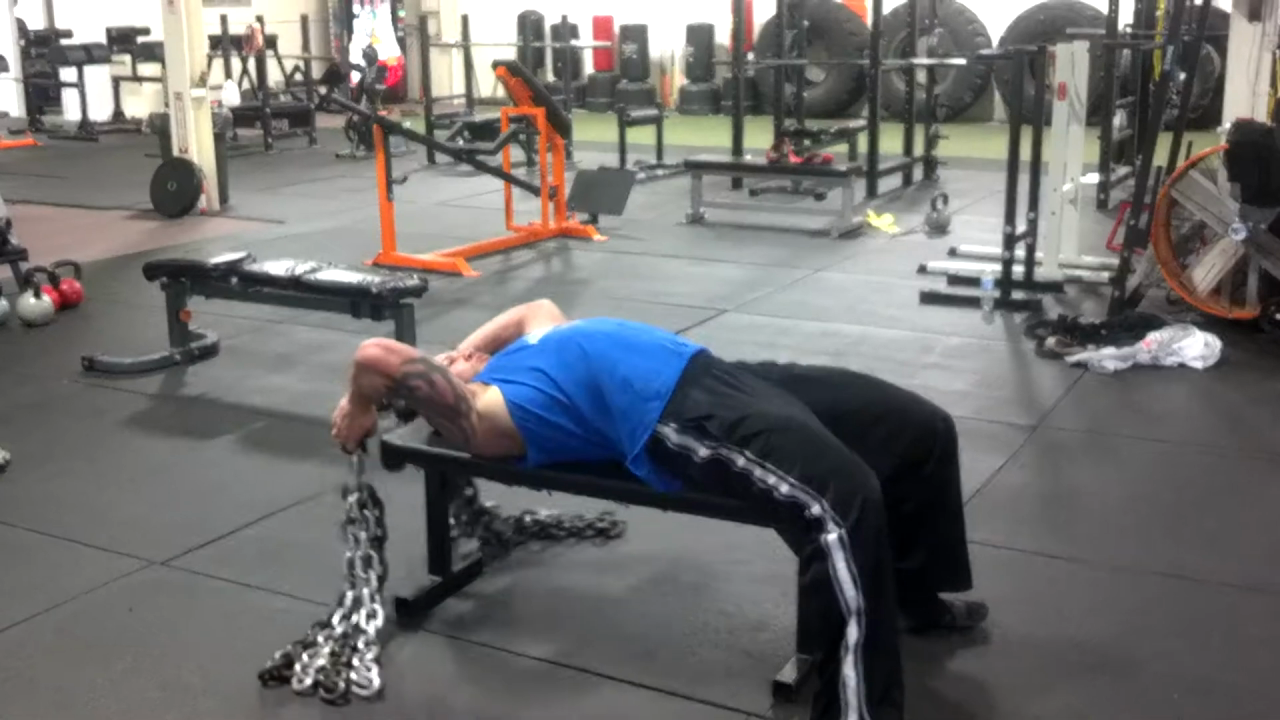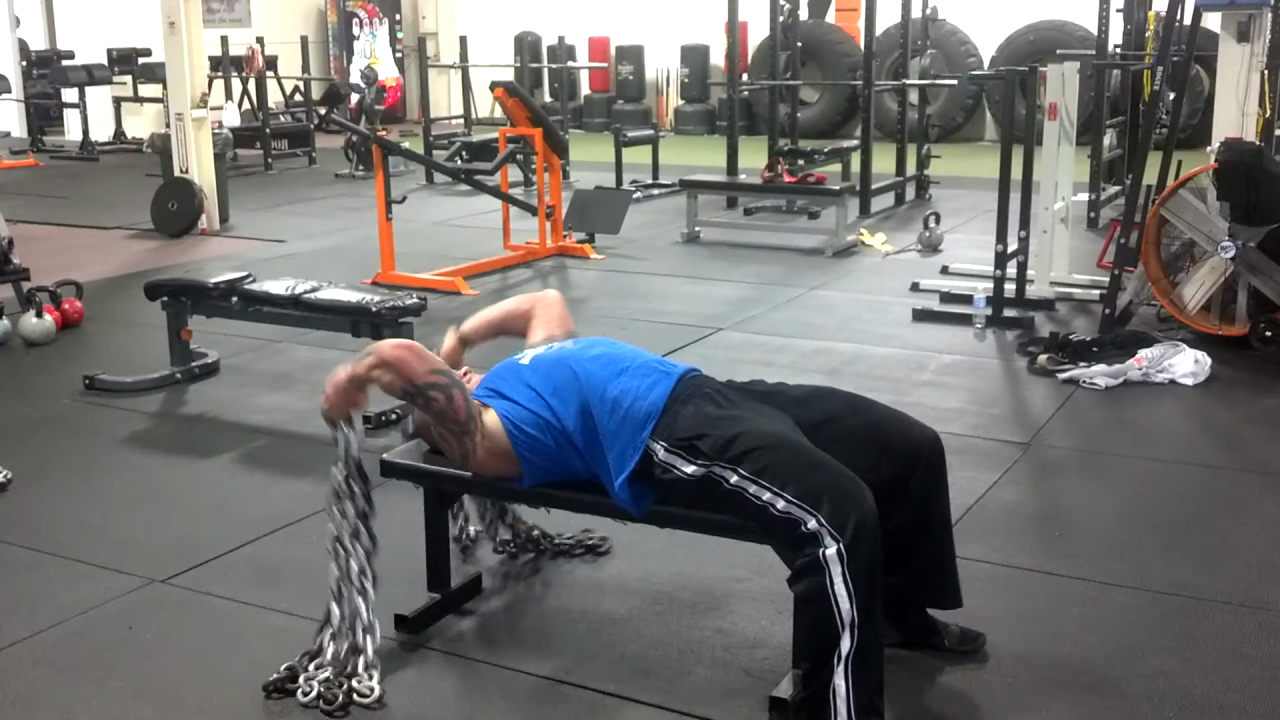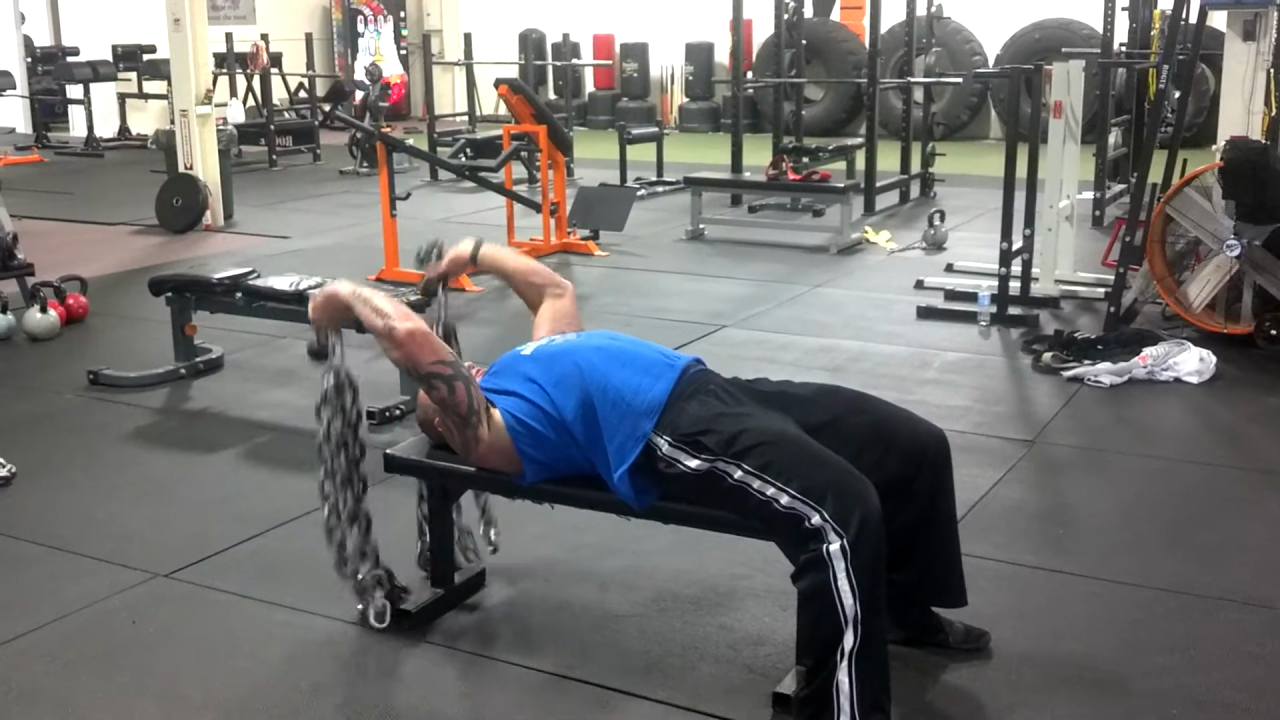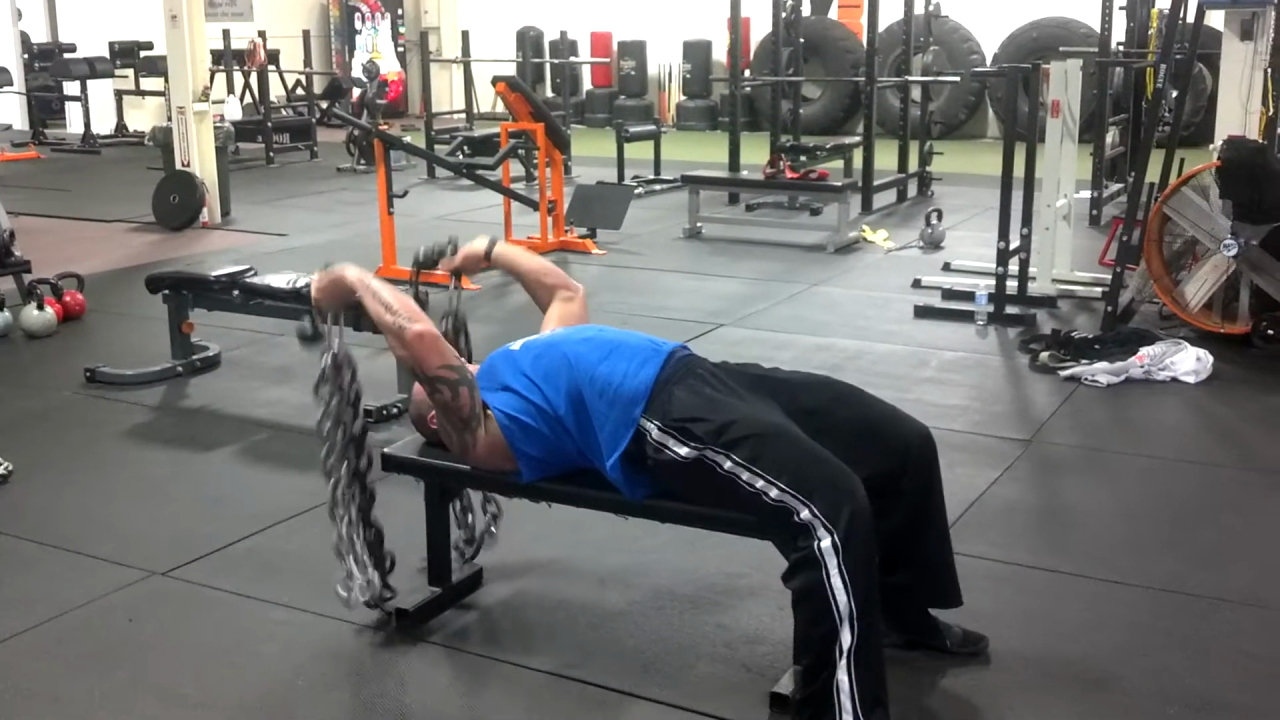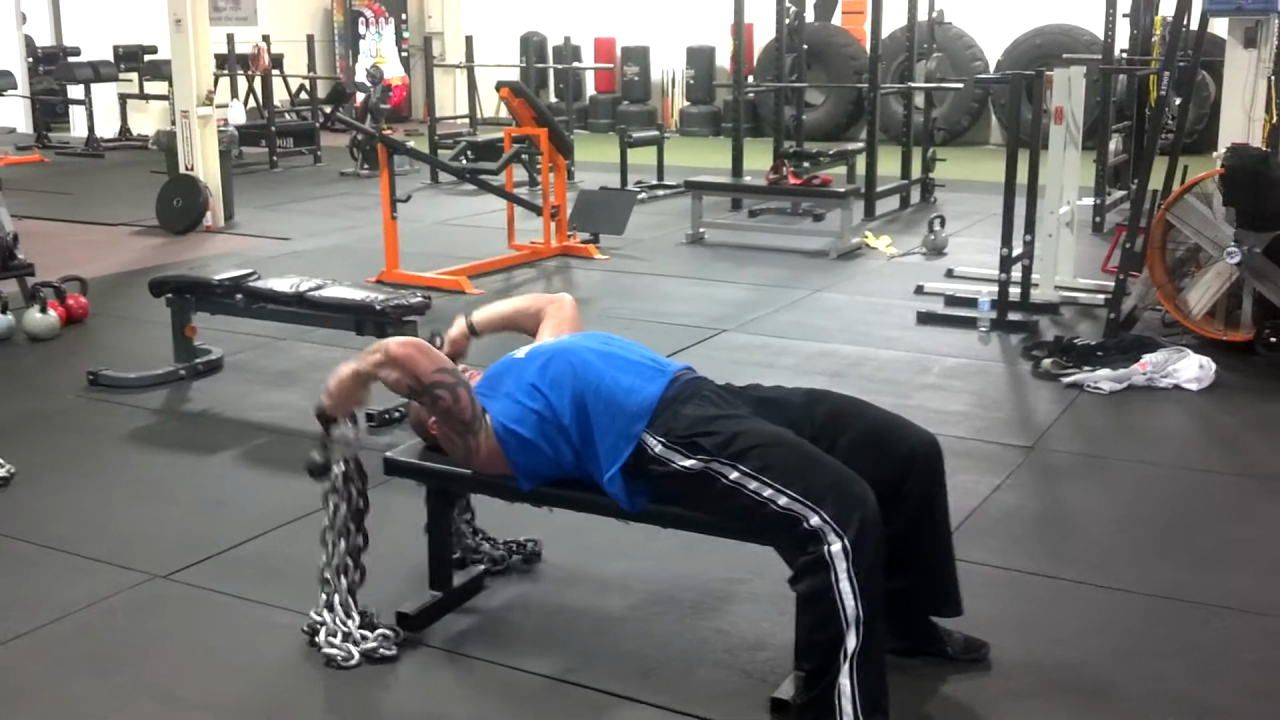
dt=1s
person 1, frame 1
left shoulder: (526, 359)
right shoulder: (482, 414)
left elbow: (542, 308)
right elbow: (380, 355)
left wrist: (464, 345)
right wrist: (357, 410)
left hip: (721, 374)
right hip: (682, 418)
left knee: (922, 431)
right knee: (844, 499)
left ankle: (913, 593)
person 1, frame 2
left shoulder: (528, 374)
right shoulder: (480, 436)
left elbow: (548, 302)
right elbow: (406, 361)
left wrist: (461, 336)
right wrist: (352, 379)
left hip: (713, 396)
right hip: (672, 437)
left knee: (912, 448)
right knee: (840, 514)
left ankle: (898, 611)
person 1, frame 3
left shoulder: (526, 370)
right shoulder: (485, 429)
left elbow: (558, 290)
right elbow: (411, 339)
left wrist: (476, 252)
right wrist: (345, 294)
left hip: (716, 390)
right hip: (670, 432)
left knee: (915, 446)
right knee: (844, 513)
left ankle: (906, 612)
person 1, frame 4
left shoulder: (517, 372)
right shoulder: (478, 428)
left elbow: (567, 292)
right elbow: (418, 340)
left wrist: (491, 251)
right wrist: (352, 280)
right hip: (662, 422)
left knee: (905, 447)
right knee: (833, 510)
left ankle: (902, 612)
person 1, frame 5
left shoulder: (524, 375)
right shoulder: (477, 432)
left elbow: (559, 303)
right elbow: (408, 358)
left wrist: (470, 324)
right wrist: (355, 375)
left hip: (705, 396)
right hip: (662, 438)
left knee: (910, 453)
right knee: (842, 516)
left ankle: (904, 620)
